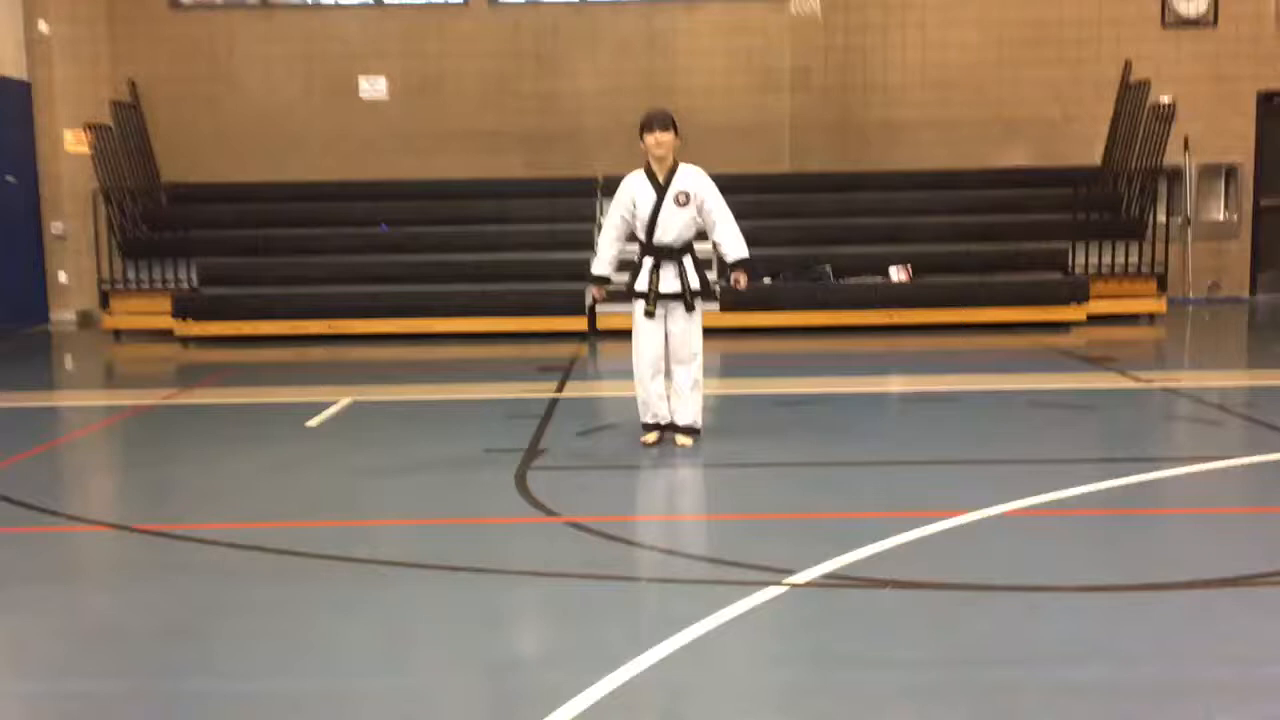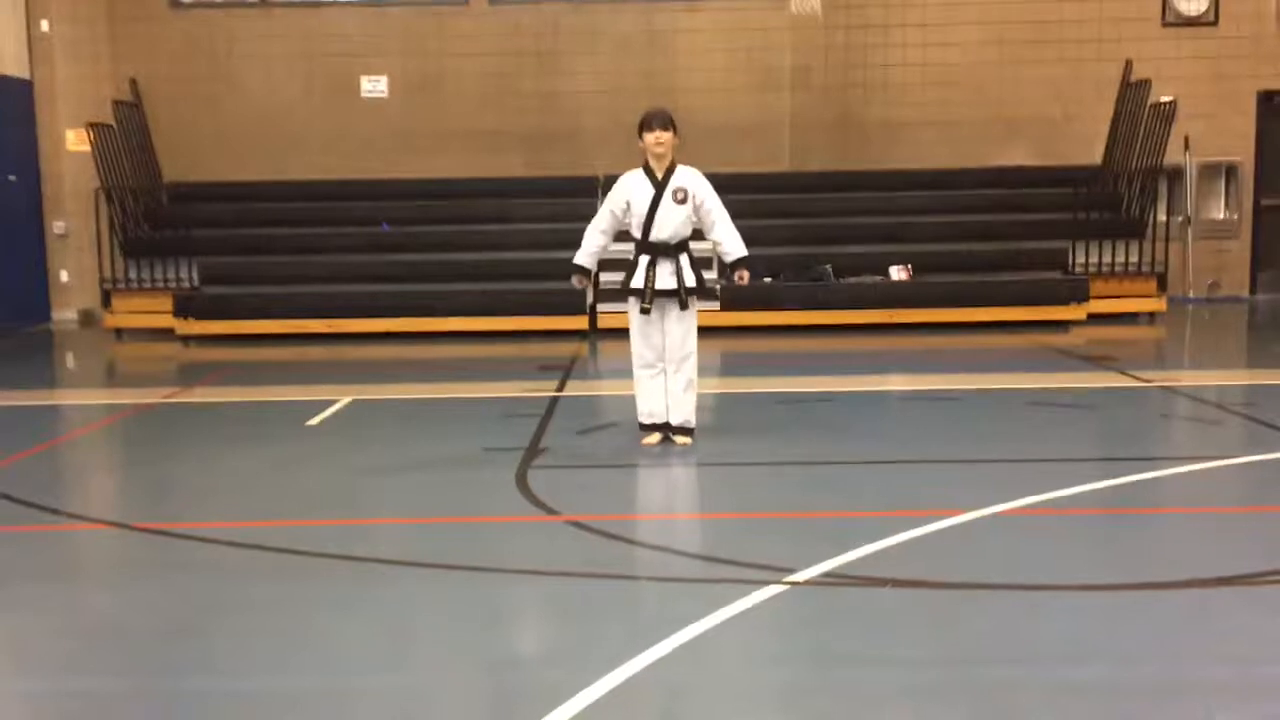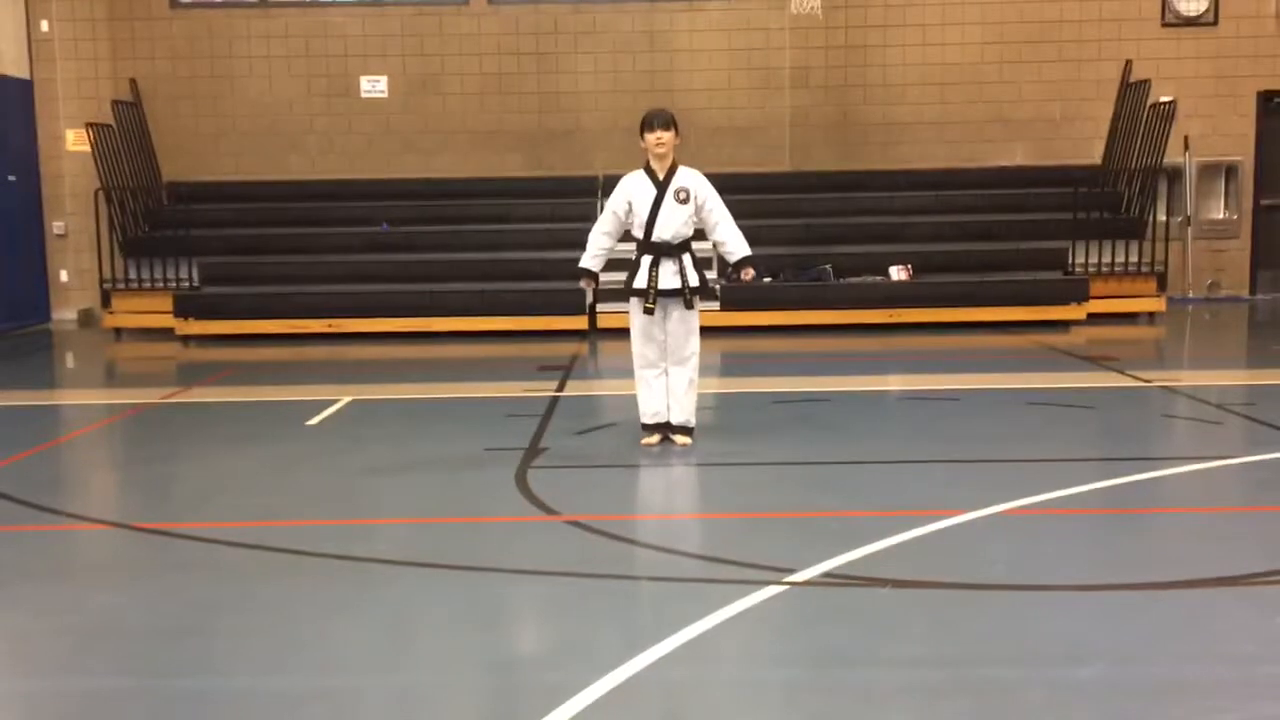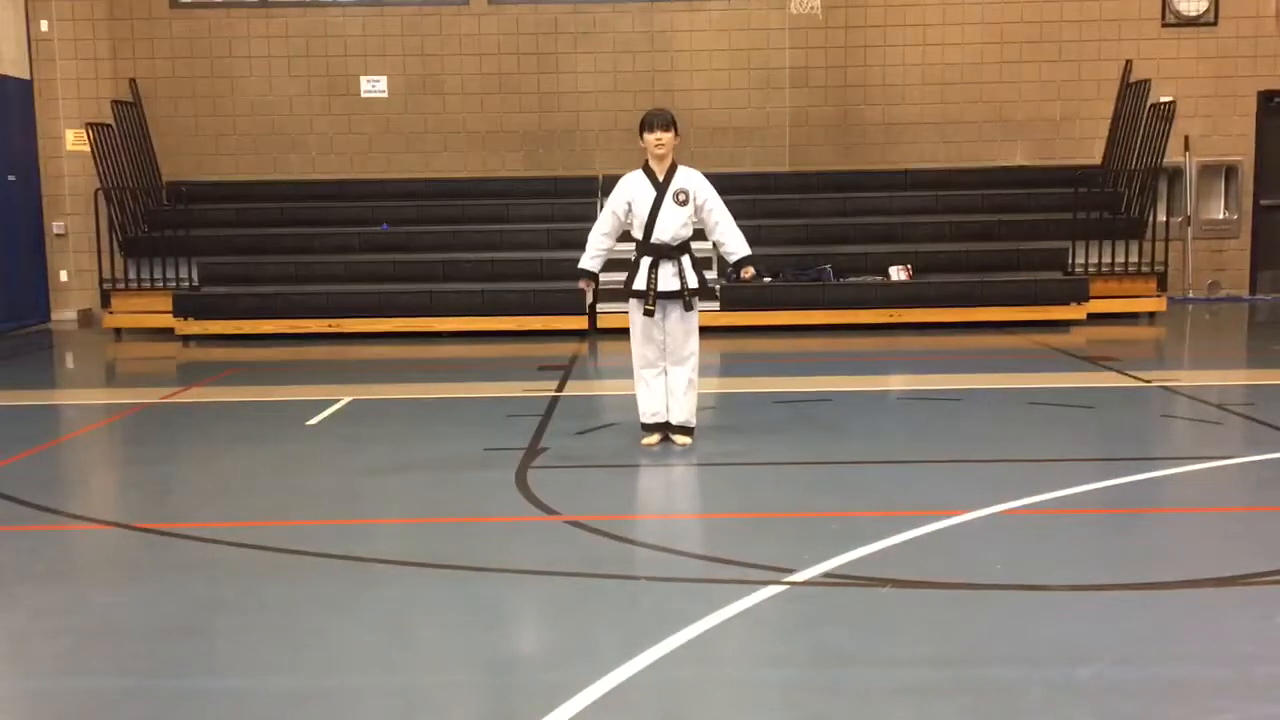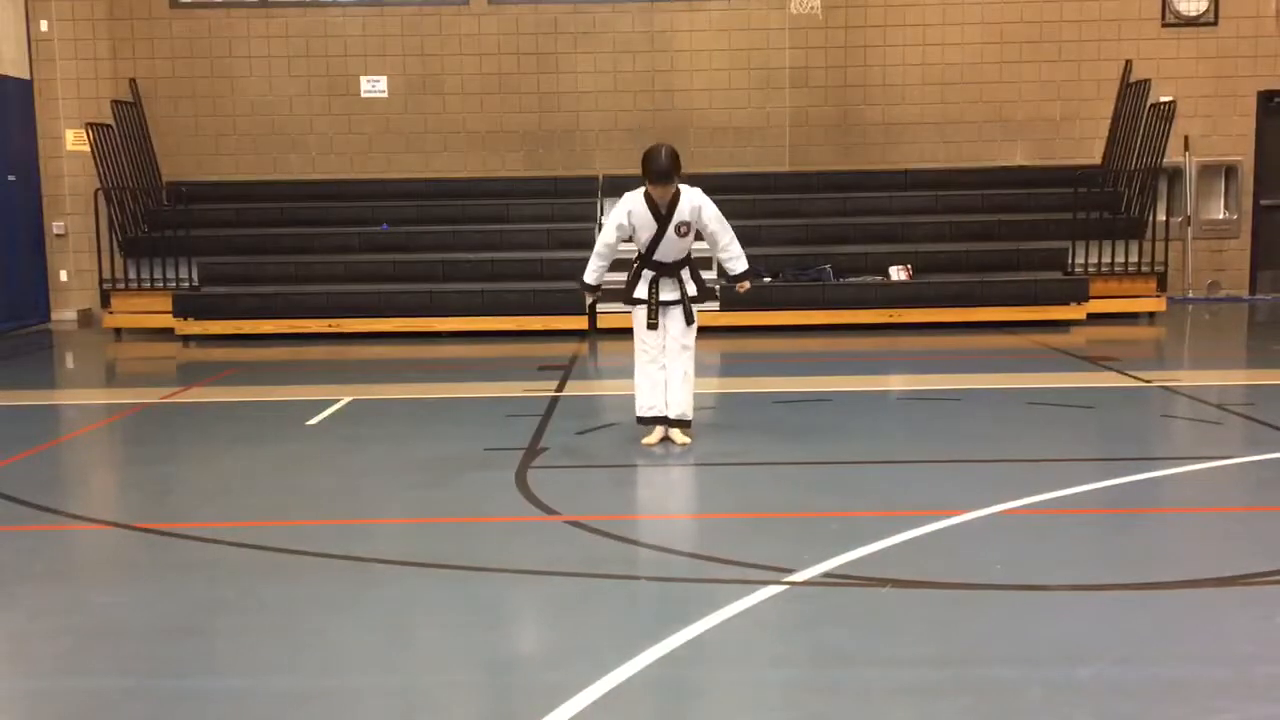
dt=0.4s
person 1, frame 1
left shoulder: (695, 178)
right shoulder: (632, 184)
left elbow: (721, 221)
right elbow: (613, 231)
left wrist: (737, 263)
right wrist: (600, 275)
left hip: (684, 274)
right hip: (648, 276)
left knee: (686, 355)
right knee: (647, 356)
left ankle: (685, 424)
right ankle: (654, 421)
person 1, frame 2
left shoulder: (692, 179)
right shoulder: (628, 183)
left elbow: (717, 222)
right elbow: (602, 226)
left wrist: (737, 260)
right wrist: (583, 264)
left hip: (680, 273)
right hip: (644, 273)
left knee: (681, 354)
right knee: (646, 354)
left ankle: (681, 423)
right ankle: (653, 422)
person 1, frame 3
left shoulder: (693, 180)
right shoulder: (630, 184)
left elbow: (720, 222)
right elbow: (606, 228)
left wrist: (742, 260)
right wrist: (589, 268)
left hip: (682, 273)
right hip: (646, 273)
left knee: (683, 353)
right knee: (648, 354)
left ankle: (680, 423)
right ankle: (654, 422)
person 1, frame 4
left shoulder: (693, 180)
right shoulder: (629, 184)
left elbow: (719, 221)
right elbow: (605, 227)
left wrist: (742, 259)
right wrist: (589, 268)
left hip: (681, 272)
right hip: (645, 273)
left knee: (683, 353)
right knee: (647, 355)
left ankle: (680, 423)
right ankle: (654, 422)
person 1, frame 5
left shoulder: (696, 201)
right shoulder: (630, 204)
left elbow: (722, 236)
right elbow: (606, 242)
left wrist: (739, 272)
right wrist: (592, 281)
left hip: (682, 282)
right hip: (645, 283)
left knee: (680, 352)
right knee: (648, 353)
left ankle: (677, 421)
right ankle: (656, 421)
